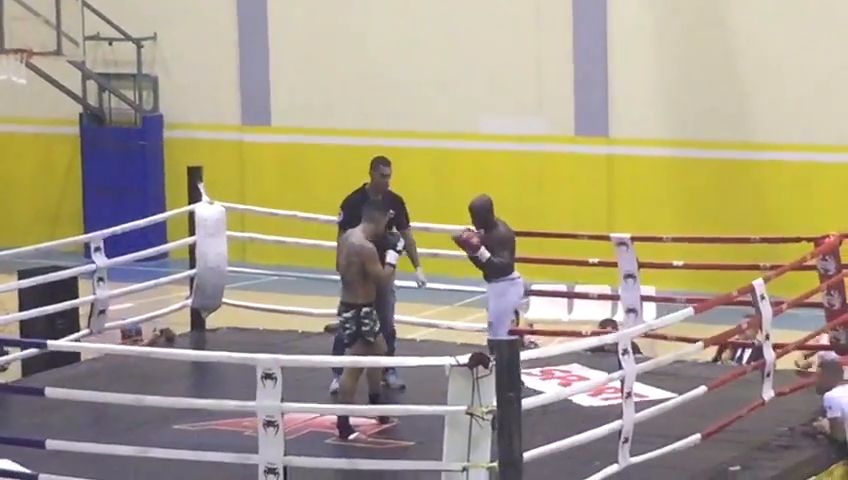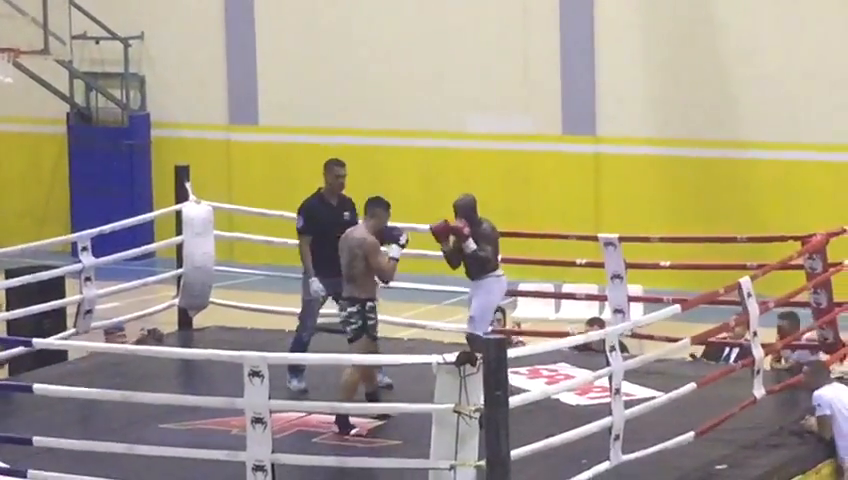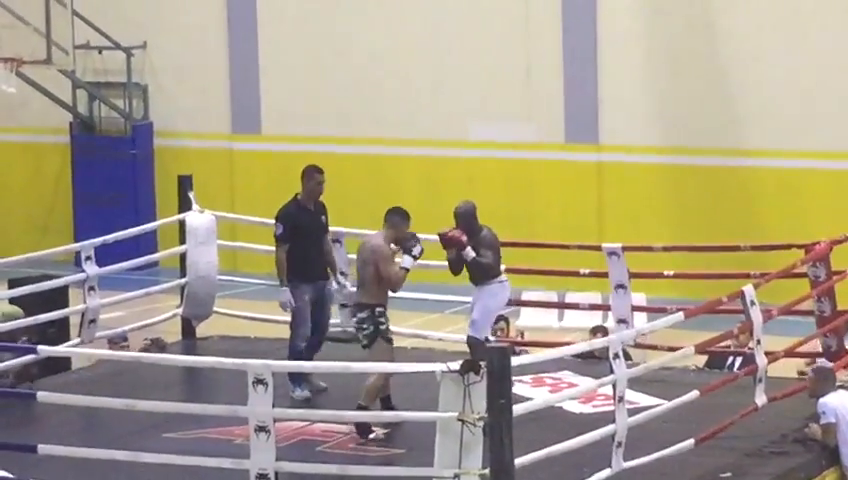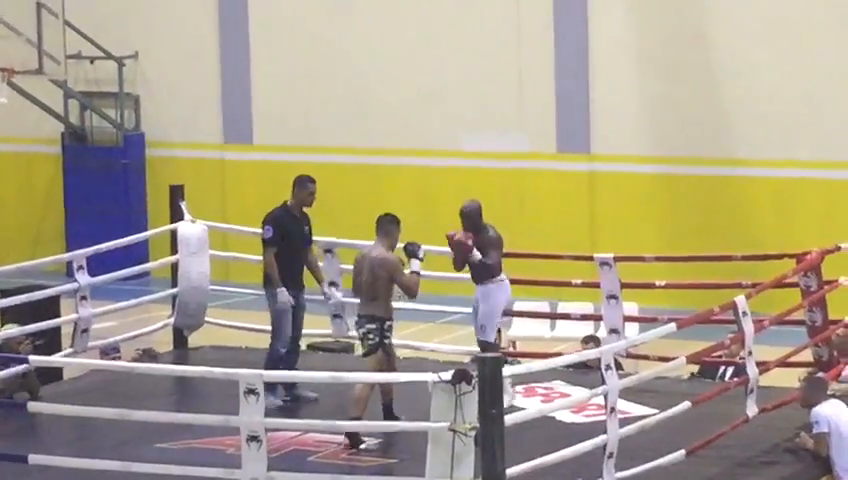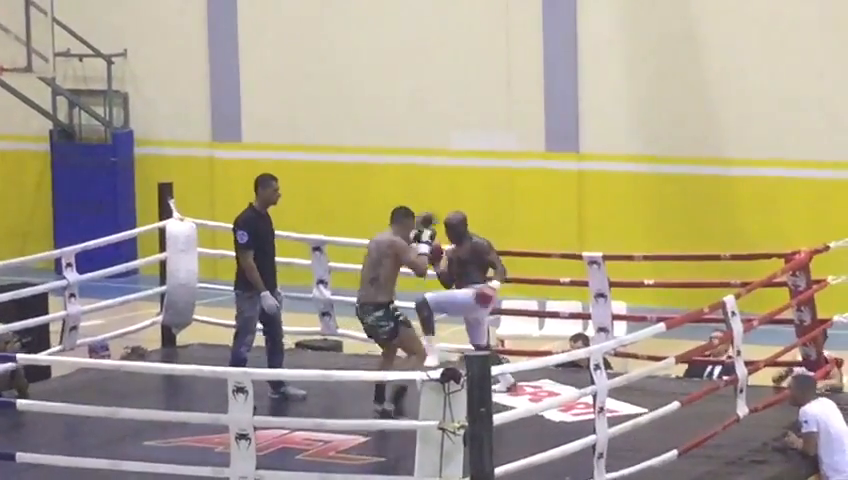
dt=0.5s
person 1, frame 1
left shoulder: (395, 201)
right shoulder: (353, 201)
left elbow: (406, 235)
right elbow: (343, 239)
left wrist: (417, 268)
left knee: (387, 325)
left ankle: (388, 371)
right ankle: (338, 374)
person 1, frame 2
left shoulder: (348, 205)
right shoulder: (310, 207)
right elbow: (304, 244)
right wrist: (313, 279)
left hip: (343, 276)
right hip: (319, 277)
right knee: (307, 328)
right ankle: (295, 374)
person 1, frame 3
left shoulder: (321, 208)
right shoulder: (288, 213)
right elbow: (281, 252)
left wrist: (335, 273)
right wrist: (283, 287)
left hip: (322, 280)
right hip: (300, 283)
left knee: (320, 332)
right knee: (301, 334)
left ankle: (304, 373)
right ankle: (296, 383)
person 1, frame 4
left shoulder: (304, 218)
right shoulder: (276, 218)
right elbow: (269, 256)
left wrist: (322, 283)
right wrist: (280, 289)
left hip: (297, 288)
right hip: (279, 289)
left knee: (294, 340)
right knee: (281, 340)
left ankle: (290, 387)
right ankle: (268, 390)
person 1, frame 5
left shoulder: (265, 216)
right shoulder: (246, 221)
right elbow: (246, 261)
left wrist: (273, 289)
right wrist: (263, 294)
left hip: (268, 290)
right hip: (251, 293)
left knee: (276, 339)
right knee: (243, 344)
left ankle: (278, 386)
person 2, frame 1
left shoulder: (349, 237)
right shoulder: (364, 247)
right elbow: (383, 281)
left wrist: (383, 252)
right wrist: (393, 253)
left hip: (362, 308)
right hip: (357, 311)
left knee: (379, 352)
right knee: (354, 368)
left ankle: (376, 406)
right ankle: (343, 424)
person 2, frame 2
left shoulder: (349, 234)
right shoulder: (367, 241)
right elbow: (386, 276)
right wrist: (396, 247)
left hip: (353, 302)
right hip: (360, 306)
left knee: (370, 357)
right knee: (358, 364)
left ankle: (372, 404)
right ankle: (342, 419)
person 2, frame 3
left shoulder: (370, 242)
right shoulder: (380, 248)
right elbow: (394, 285)
left wrist: (400, 252)
right wrist: (409, 258)
left hip: (367, 309)
right hip: (370, 312)
left knee: (384, 363)
left ankle: (387, 408)
right ankle: (361, 419)
person 2, frame 4
left shoulder: (363, 256)
right shoulder: (389, 260)
right elbow: (412, 291)
right wrist: (415, 261)
left hip: (365, 319)
right hip: (378, 323)
left knee: (389, 364)
left ankle: (389, 414)
right ankle: (352, 433)
person 2, frame 5
left shoulder: (377, 241)
right shoulder: (396, 243)
right elbow: (421, 270)
left wrist: (415, 237)
right wrist: (424, 244)
left hip: (363, 307)
right hip: (382, 309)
left knee: (389, 352)
right knee: (418, 353)
left ankle: (381, 401)
right ankle: (394, 401)
person 3, frame 1
left shoulder: (501, 234)
right shoulder: (486, 233)
left elbow: (503, 266)
right elbow: (483, 265)
left wrist: (479, 251)
right wrist: (471, 251)
left hip: (505, 287)
right hip: (499, 285)
right knee: (498, 335)
person 3, frame 2
left shoulder: (485, 230)
right shoulder: (464, 229)
left elbow: (487, 262)
right elbow: (454, 263)
left wrist: (466, 241)
right wrist: (443, 241)
left hip: (490, 283)
right hip: (479, 283)
left knee: (473, 335)
right knee: (478, 333)
person 3, frame 3
left shoulder: (486, 237)
right shoulder: (467, 237)
left elbow: (487, 267)
right elbow: (456, 270)
left wrist: (465, 249)
right wrist: (450, 249)
left hip: (494, 289)
right hip: (483, 289)
left knee: (474, 339)
right knee: (476, 337)
person 3, frame 4
left shoulder: (491, 236)
right shoulder: (468, 234)
left elbow: (493, 267)
right elbow: (458, 267)
left wrist: (471, 251)
right wrist: (456, 248)
left hip: (494, 287)
right hip: (482, 287)
left knee: (486, 340)
right knee: (485, 339)
left ankle: (504, 389)
right ankle: (500, 385)
person 3, frame 5
left shoulder: (479, 244)
right shoulder: (452, 252)
left elbow: (500, 269)
right elbow: (448, 283)
left wrist: (492, 287)
right wrist: (438, 266)
left hip: (477, 296)
right hip: (471, 298)
left knee: (423, 303)
right knee: (482, 346)
left ankle: (432, 354)
right ankle: (506, 379)
